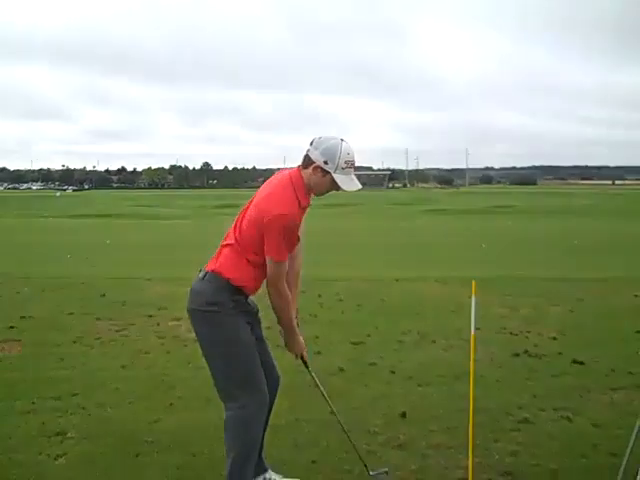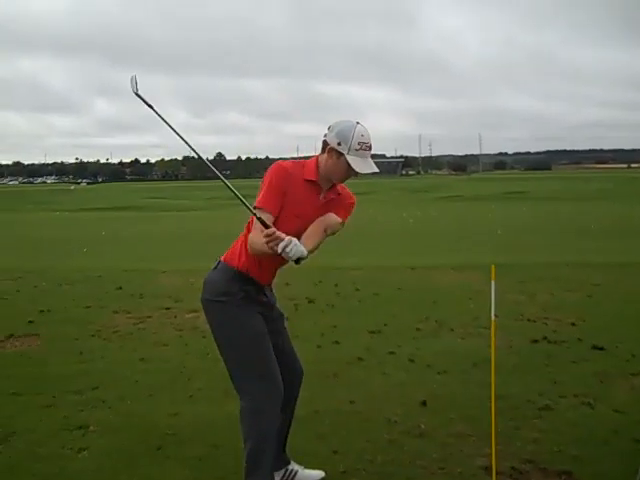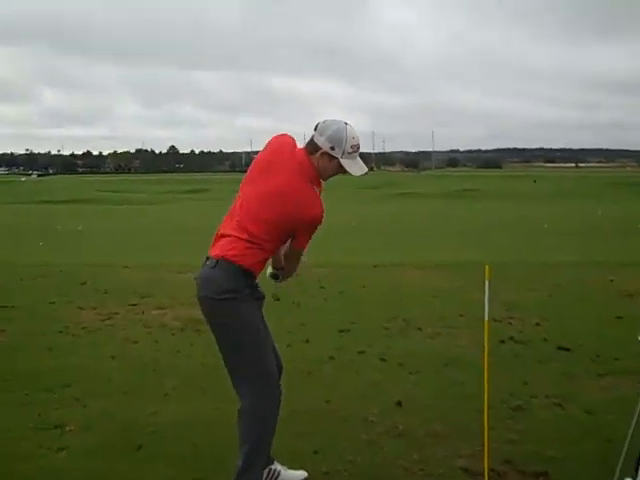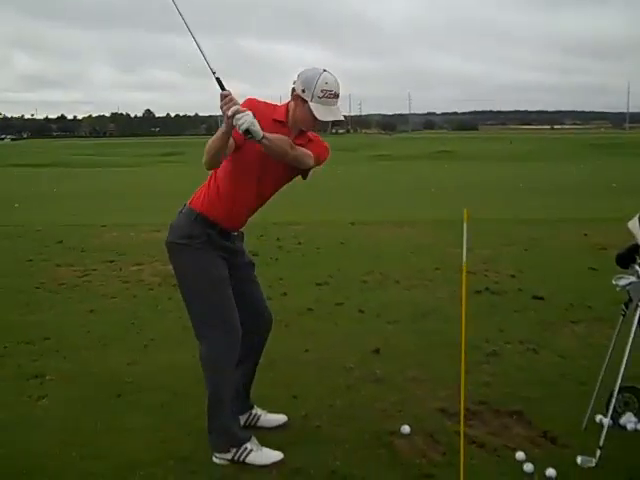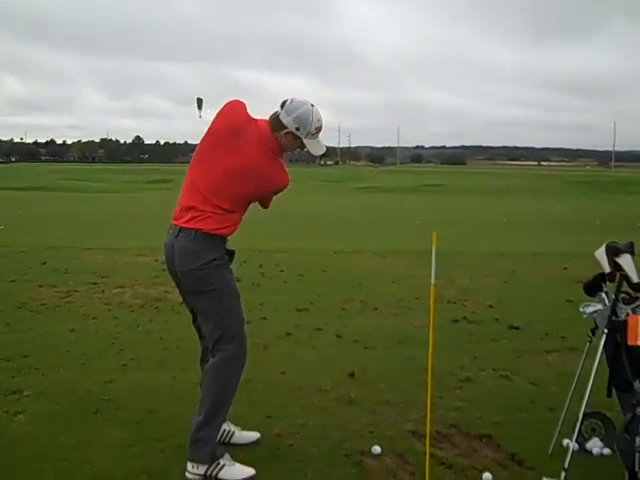
dt=1s
person 1, frame 1
left shoulder: (298, 185)
right shoulder: (283, 210)
left elbow: (293, 251)
right elbow: (275, 283)
left wrist: (294, 318)
right wrist: (291, 335)
left hip: (236, 297)
right hip: (216, 300)
left knee: (267, 383)
right knee: (249, 397)
person 1, frame 2
left shoulder: (344, 201)
right shoulder: (283, 173)
left elbow: (318, 234)
right elbow: (255, 239)
left wrist: (296, 246)
right wrist: (269, 242)
left hip: (259, 289)
right hip: (229, 289)
left knee: (290, 376)
right knee: (263, 389)
person 1, frame 3
left shoulder: (281, 144)
right shoulder: (310, 207)
right elbow: (290, 258)
right wrist: (282, 269)
left hip: (223, 276)
right hip: (229, 286)
left knee: (268, 370)
right knee: (262, 387)
person 1, frame 4
left shoulder: (316, 149)
right shoulder: (254, 109)
left elbow: (283, 151)
right elbow: (210, 161)
left wrist: (254, 131)
right wrist: (229, 124)
left hip: (230, 237)
right hip: (195, 232)
left knee: (257, 322)
right knee: (222, 334)
left ankle: (238, 408)
right ankle: (226, 441)
person 1, frame 5
left shoulder: (234, 112)
right shoulder: (277, 176)
left hip: (177, 242)
right hip: (203, 251)
left knee: (216, 340)
right knee: (230, 349)
left ankle: (212, 423)
